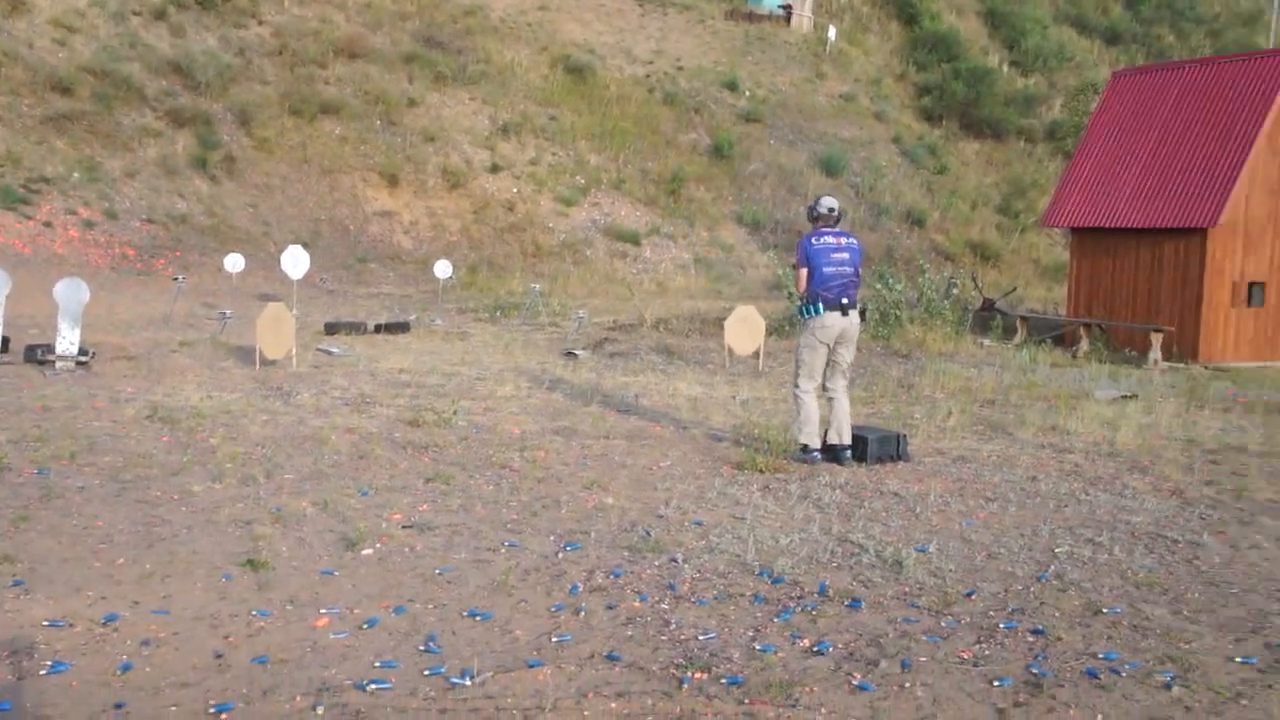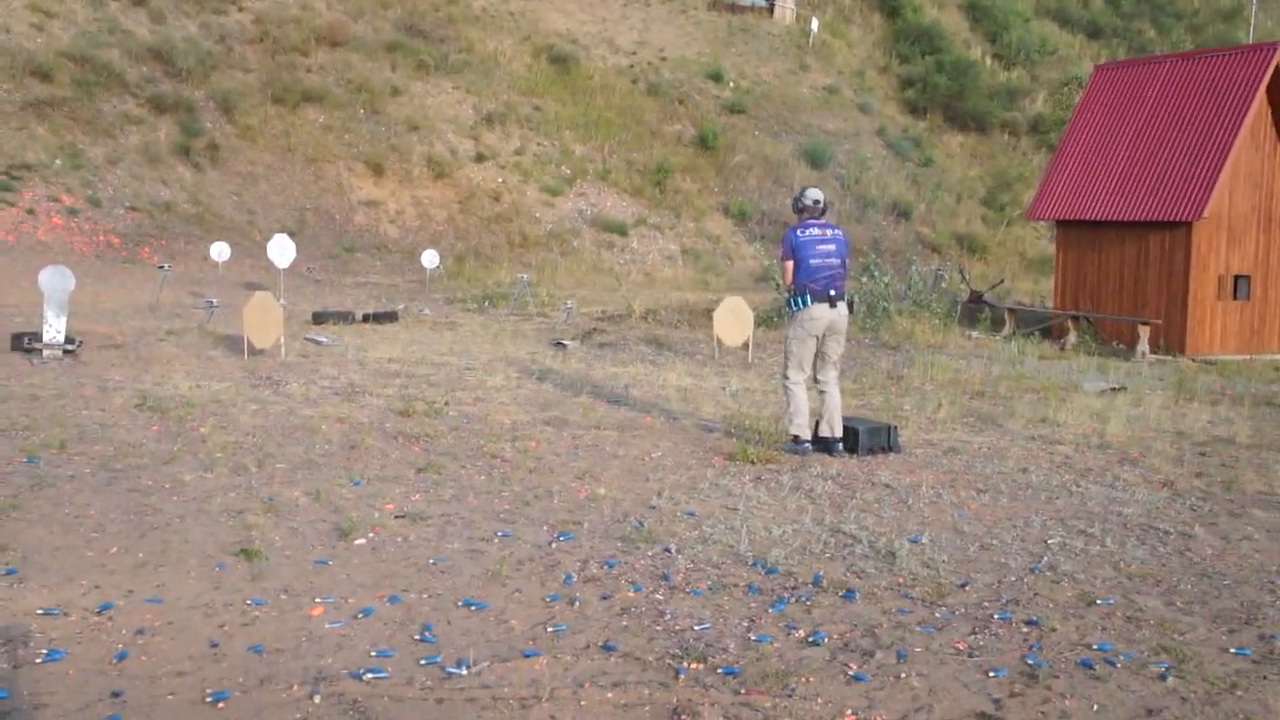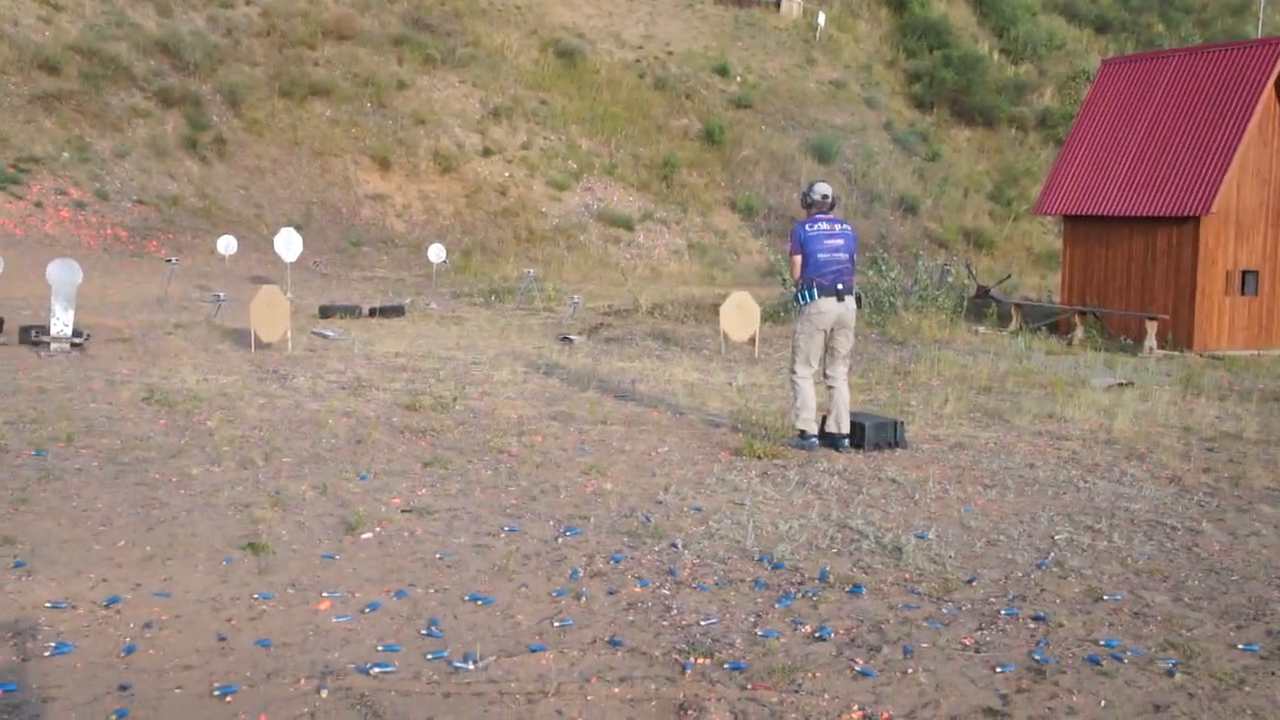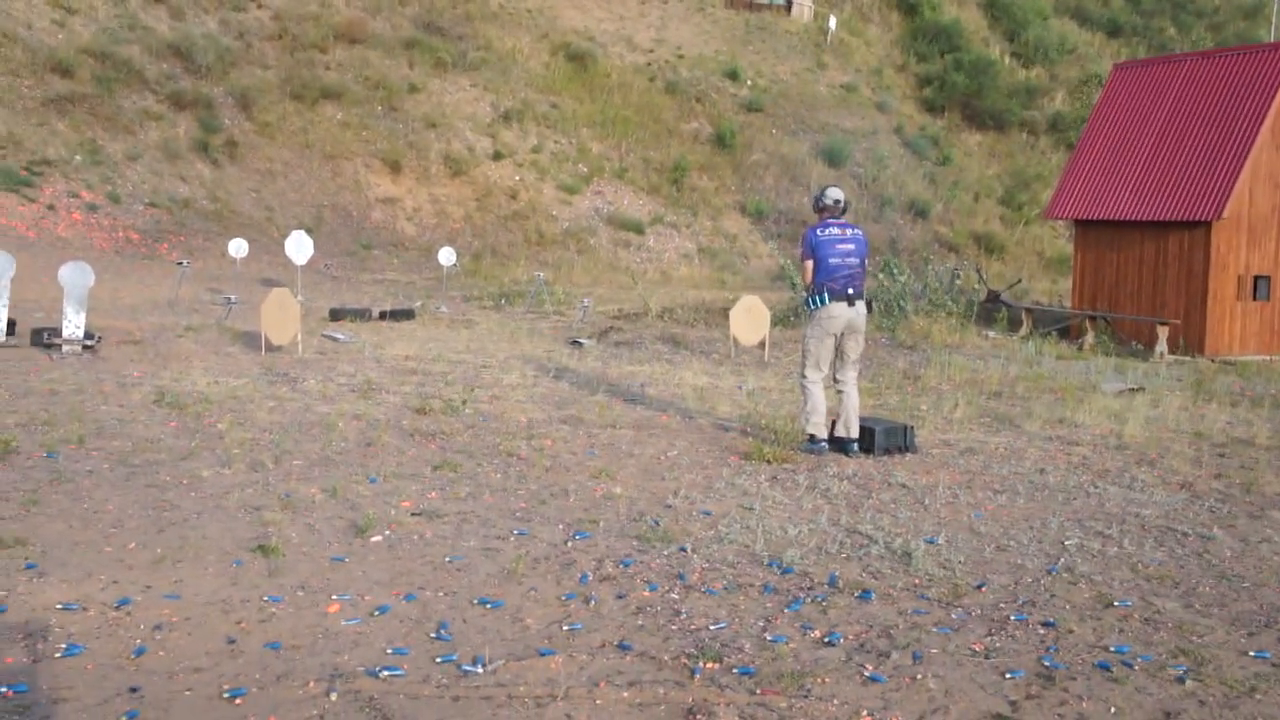
dt=0.2s
person 1, frame 1
left shoulder: (808, 242)
right shoulder: (853, 243)
left elbow: (801, 287)
right elbow: (856, 281)
left hip: (821, 317)
right hip: (850, 316)
left knee: (806, 386)
right knee: (838, 386)
left ankle: (810, 447)
right ankle: (841, 445)
person 1, frame 2
left shoulder: (793, 234)
right shoulder: (839, 234)
left elbow: (788, 279)
right elbow: (843, 273)
left hip: (809, 309)
right hip: (838, 308)
left knee: (796, 377)
right knee: (829, 377)
left ankle: (802, 438)
right ankle: (833, 437)
person 1, frame 3
left shoulder: (801, 229)
right shoulder: (847, 229)
left elbow: (796, 274)
right elbow: (851, 267)
left hip: (817, 304)
right hip: (846, 303)
left knee: (803, 372)
right knee: (839, 373)
left ankle: (808, 433)
right ankle: (840, 433)
person 1, frame 4
left shoulder: (813, 233)
right shoulder: (859, 234)
left elbow: (807, 279)
right elbow: (863, 272)
left hip: (828, 309)
right hip: (857, 307)
left knee: (813, 376)
right knee: (848, 377)
left ankle: (818, 437)
right ankle: (849, 438)
